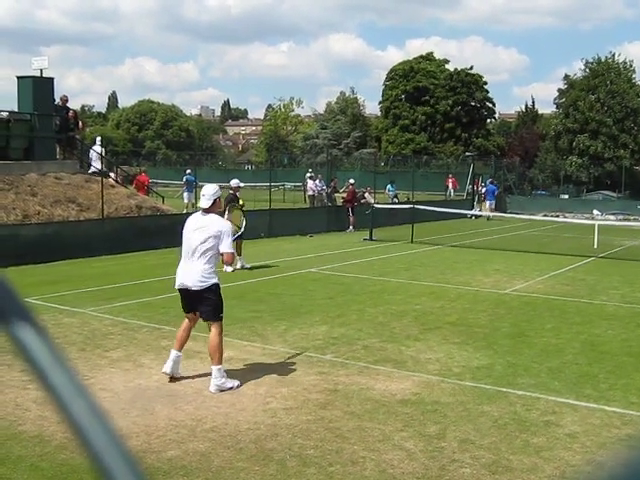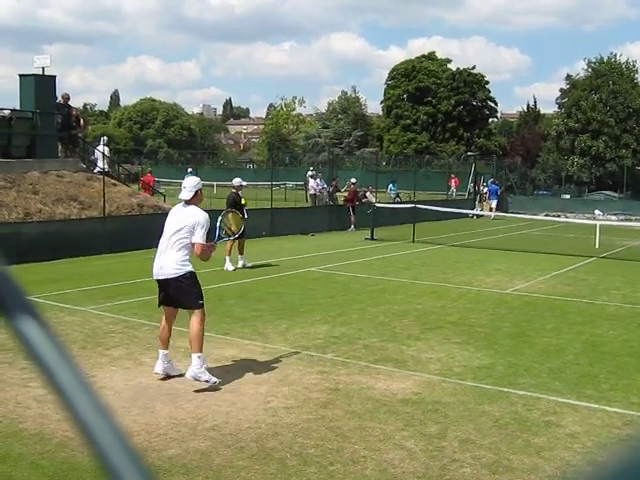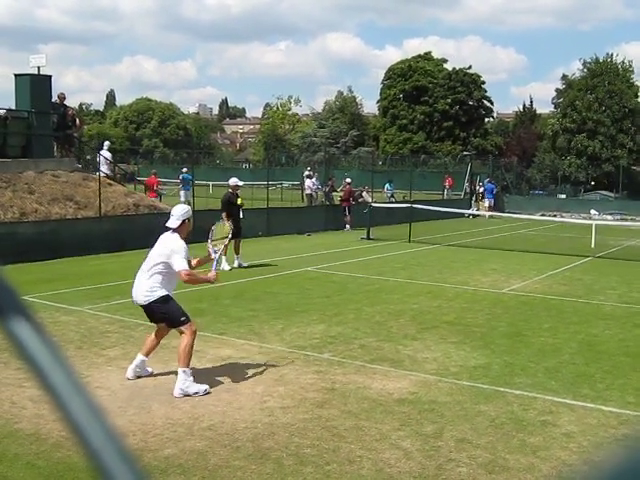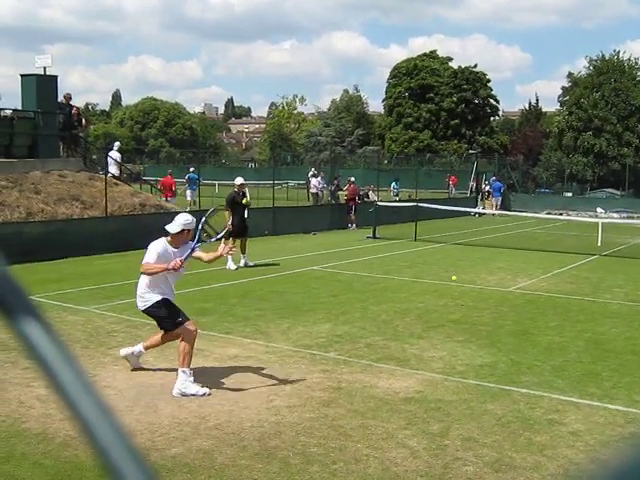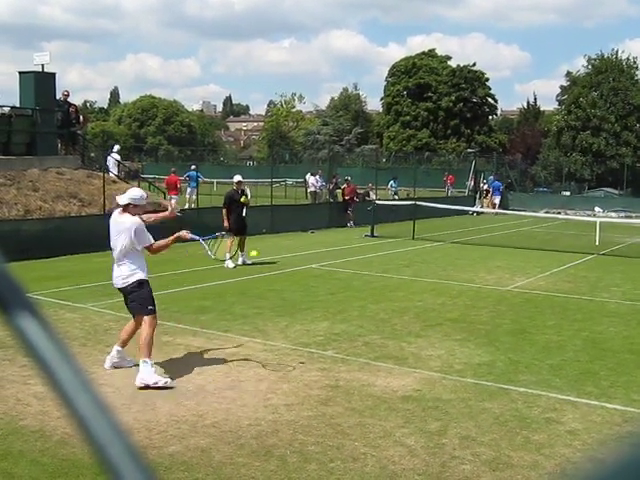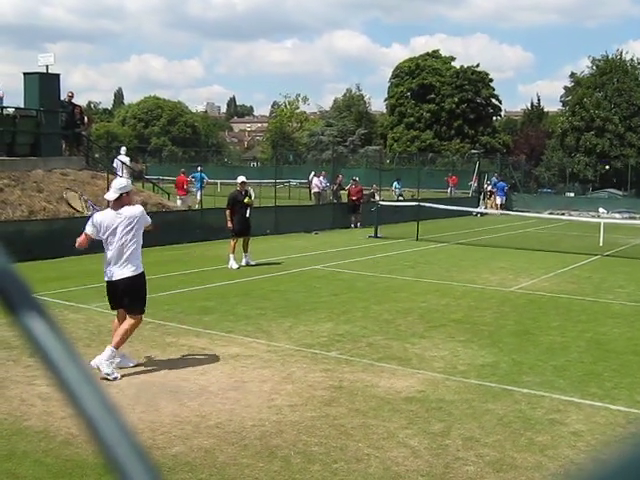
dt=0.4s
person 1, frame 1
left shoulder: (191, 219)
right shoulder: (223, 225)
right elbow: (228, 260)
right wrist: (225, 254)
left hip: (184, 279)
right hip: (204, 281)
left knee: (190, 318)
right knee: (215, 326)
left ankle: (172, 363)
right ankle: (218, 378)
person 1, frame 2
left shoulder: (174, 211)
right shoulder: (200, 216)
right elbow: (199, 251)
left wrist: (205, 246)
right wrist: (209, 251)
left hip: (161, 269)
right hip: (180, 271)
left knee: (169, 316)
right knee: (198, 314)
left ankle: (163, 363)
right ankle: (197, 367)
person 1, frame 3
left shoulder: (168, 237)
right shoulder: (177, 244)
left elbow: (188, 265)
right elbow: (187, 276)
left wrist: (208, 257)
right wrist: (207, 278)
left hip: (143, 291)
right hip: (153, 294)
left knee: (163, 328)
right knee: (189, 330)
left ankle: (137, 367)
right ankle: (184, 383)
person 1, frame 4
left shoulder: (186, 245)
right shoulder: (157, 247)
left elbow: (205, 257)
right elbow: (144, 269)
left wrist: (219, 253)
right wrist: (167, 266)
left hip: (162, 297)
right hip: (152, 299)
left knee: (174, 332)
right knee: (189, 330)
left ankle: (134, 351)
right ankle: (184, 383)
person 1, frame 5
left shoulder: (117, 215)
right shoulder: (134, 223)
left elbow: (143, 219)
right elbow: (153, 249)
left wrist: (165, 215)
right wrist: (175, 237)
left hip: (125, 279)
right hip: (133, 279)
left knee: (139, 319)
right knee: (149, 320)
left ankle: (115, 356)
right ankle: (146, 372)
person 1, frame 6
left shoulder: (99, 218)
right shoulder: (137, 212)
left elbow: (81, 244)
right elbow: (149, 226)
left wrist: (85, 234)
left hip: (111, 275)
right hip: (132, 274)
left knee: (121, 315)
right knee: (134, 318)
left ankle: (116, 356)
right ankle: (105, 358)
